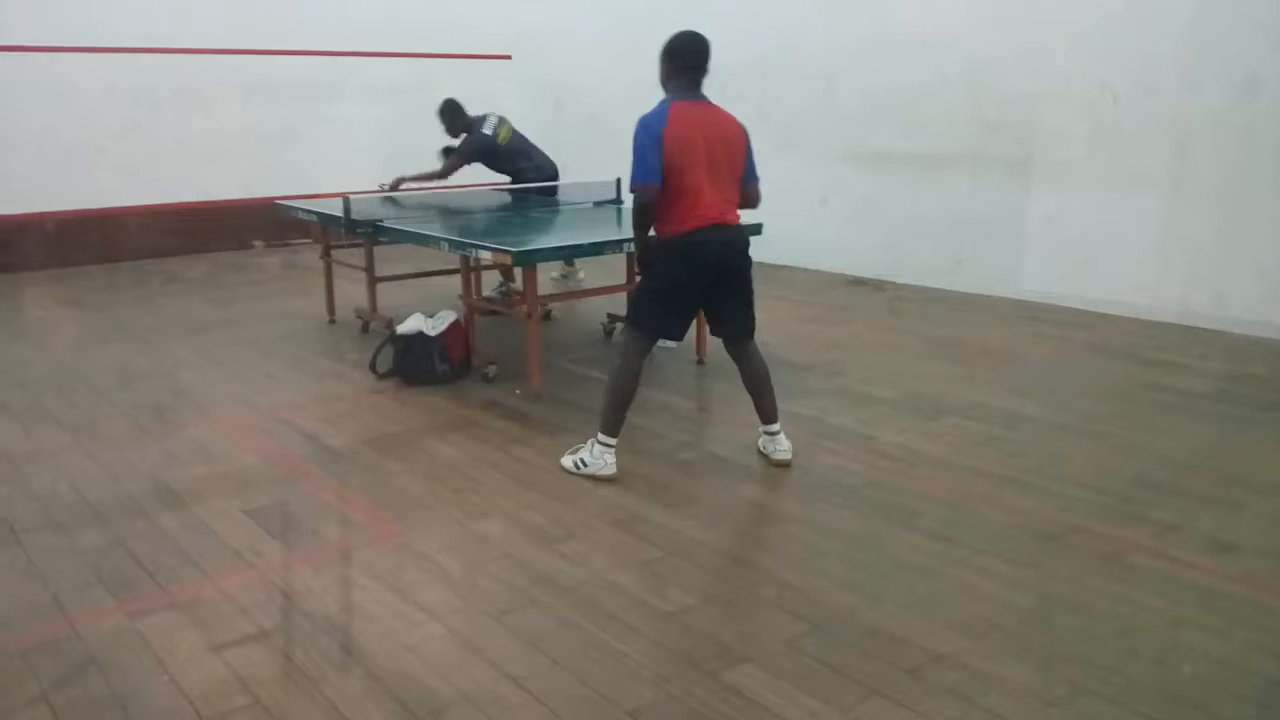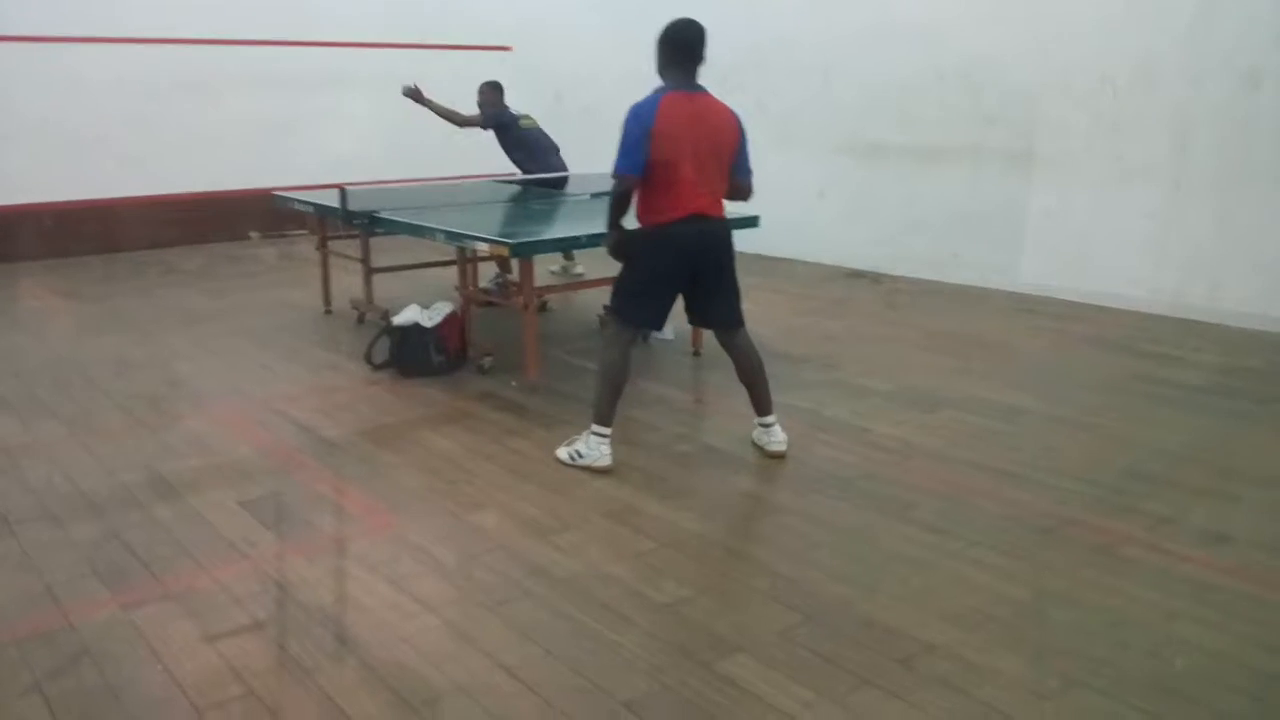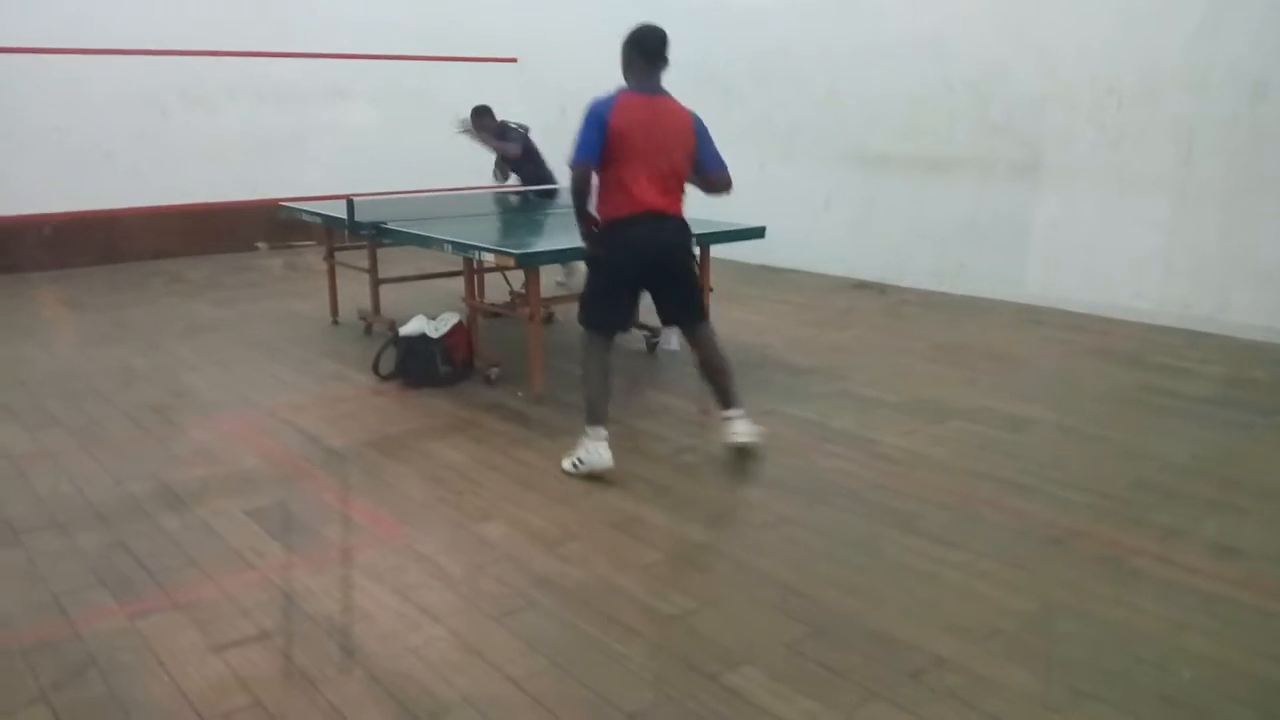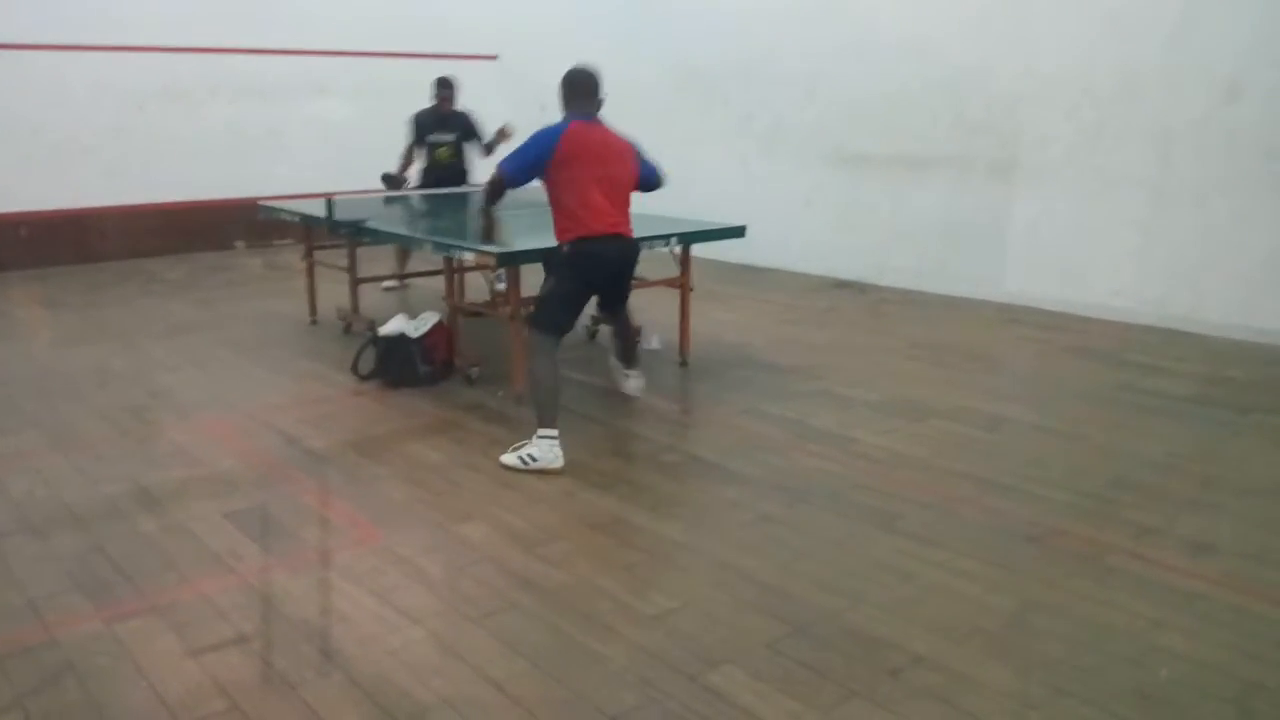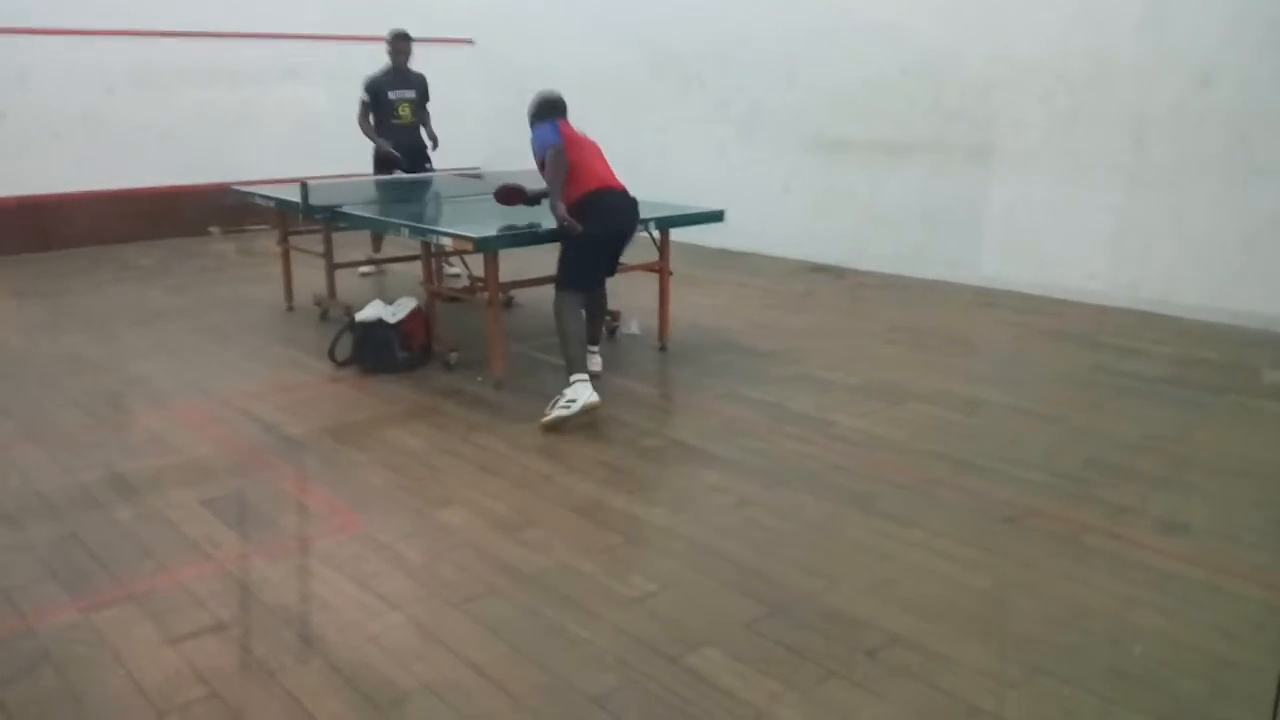
dt=0.5s
person 1, frame 1
left shoulder: (654, 123)
right shoulder: (733, 125)
left elbow: (647, 196)
right elbow: (751, 197)
left wrist: (641, 240)
left hip: (682, 247)
right hip: (731, 242)
left knee: (633, 345)
right knee: (742, 344)
left ankle: (603, 450)
right ankle: (775, 437)
person 1, frame 2
left shoulder: (645, 113)
right shoulder: (727, 118)
left elbow: (626, 184)
right elbow: (742, 189)
left wrist: (613, 229)
left hip: (662, 238)
right hip: (712, 235)
left knee: (618, 335)
right knee: (734, 334)
left ankle: (598, 441)
right ankle: (769, 428)
person 1, frame 3
left shoulder: (604, 111)
right shoulder: (688, 120)
left elbow: (580, 177)
right elbow: (719, 183)
left wrist: (583, 219)
left hip: (621, 236)
right hip: (671, 234)
left knee: (596, 339)
right knee: (699, 331)
left ankle: (595, 443)
right ankle: (734, 420)
person 1, frame 4
left shoulder: (554, 138)
right shoulder: (625, 146)
left elbow: (500, 179)
right elbow: (655, 179)
left wrist: (487, 214)
left hip: (581, 251)
right hip: (622, 248)
left knee: (542, 340)
right knee: (615, 309)
left ankle: (546, 440)
right ankle: (629, 373)
person 1, frame 5
left shoulder: (545, 131)
right shoulder: (582, 140)
left elbow: (553, 155)
left wrist: (555, 202)
right wrist: (536, 197)
left hip: (596, 211)
right hip: (625, 207)
left knee: (568, 298)
right knee: (593, 278)
left ankle: (578, 386)
right ankle: (591, 353)
person 2, frame 1
left shoulder: (474, 141)
right shoulder: (490, 118)
left elbow: (443, 173)
left wrist: (405, 179)
right wrist: (460, 155)
left hip: (532, 178)
right hip: (548, 170)
left ankle: (509, 285)
right ankle: (570, 268)
person 2, frame 2
left shoulder: (499, 115)
right shoulder: (520, 118)
left elbow: (461, 121)
right elbow: (551, 148)
left wrist: (423, 101)
left hip: (541, 176)
right hip: (558, 172)
left ankle: (505, 276)
right ankle: (571, 263)
person 2, frame 3
left shoulder: (512, 134)
right shoulder: (502, 133)
left elbow: (513, 153)
left wrist: (480, 137)
left hip: (541, 188)
right hip: (530, 185)
person 2, frame 4
left shoulder: (463, 120)
right shoulder: (421, 119)
left elbow: (485, 150)
right elbow: (413, 147)
left wrist: (495, 141)
right wrist: (401, 171)
left hip: (456, 181)
right hip: (431, 181)
right ankle: (400, 275)
person 2, frame 5
left shoulder: (419, 80)
right shoulder: (375, 83)
right elbow: (363, 119)
left wrist: (430, 131)
right wrist: (379, 142)
left hip: (417, 152)
right hip: (388, 155)
right ankle: (375, 257)
